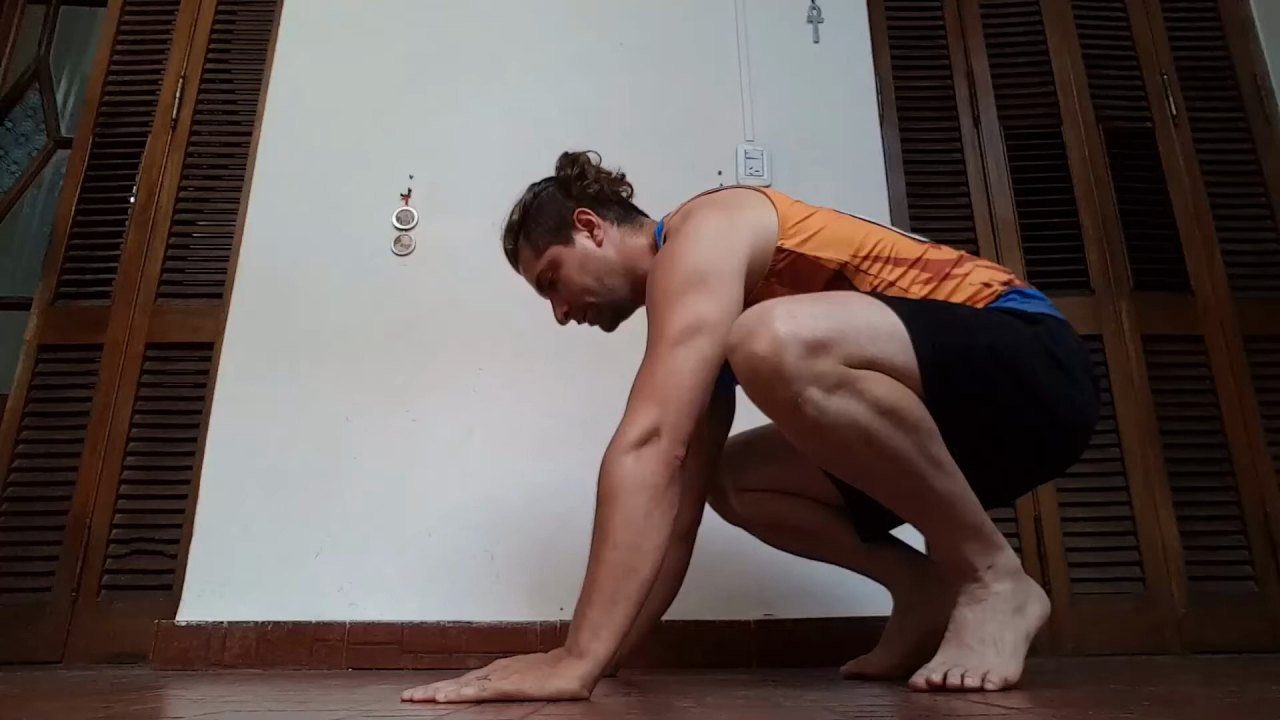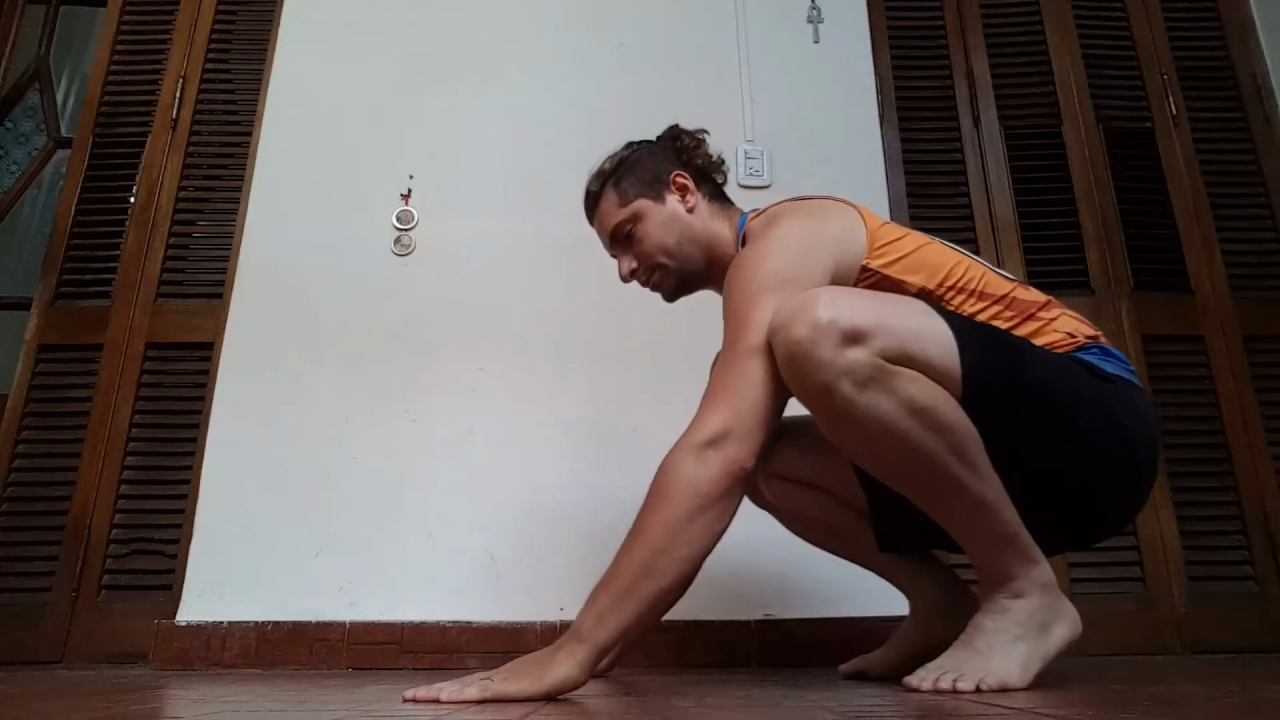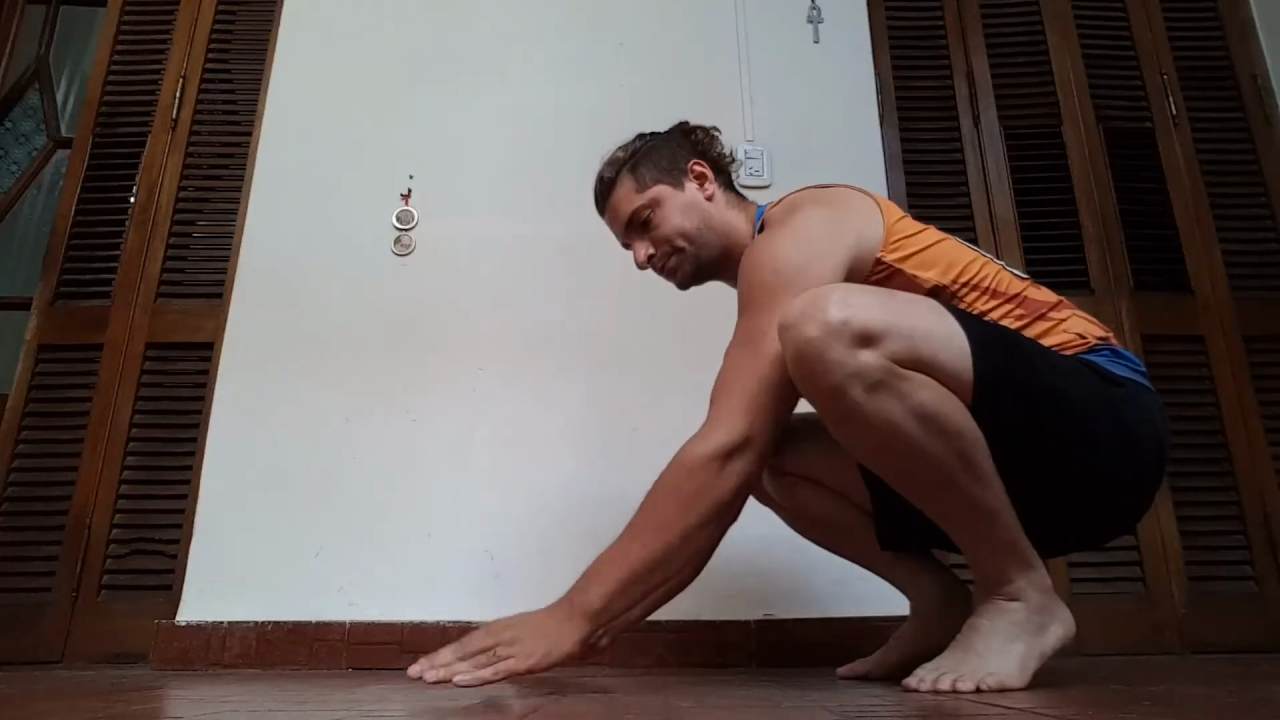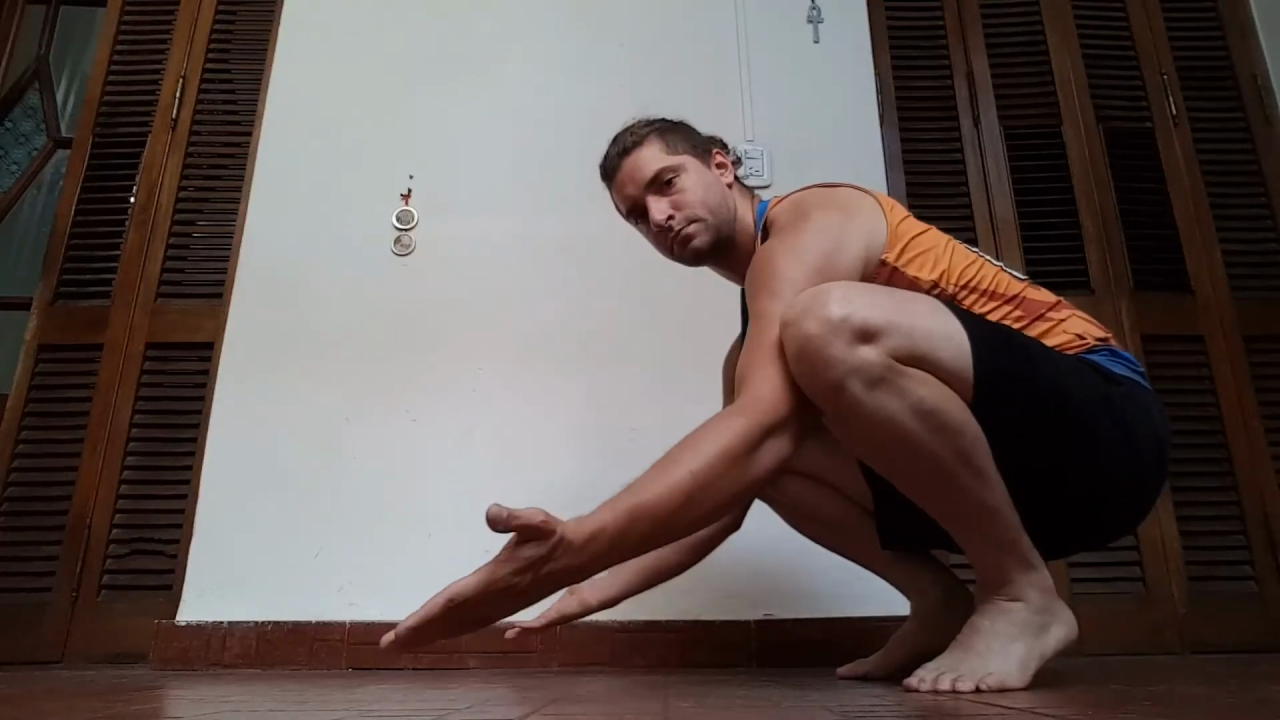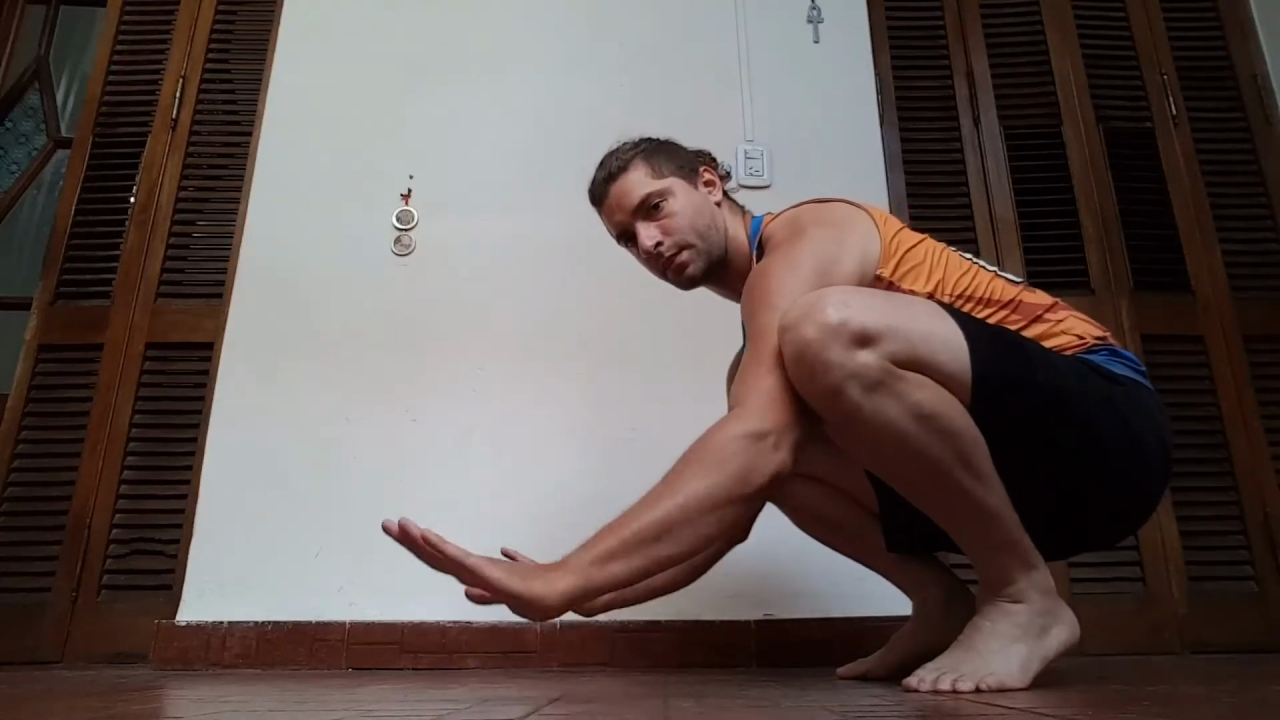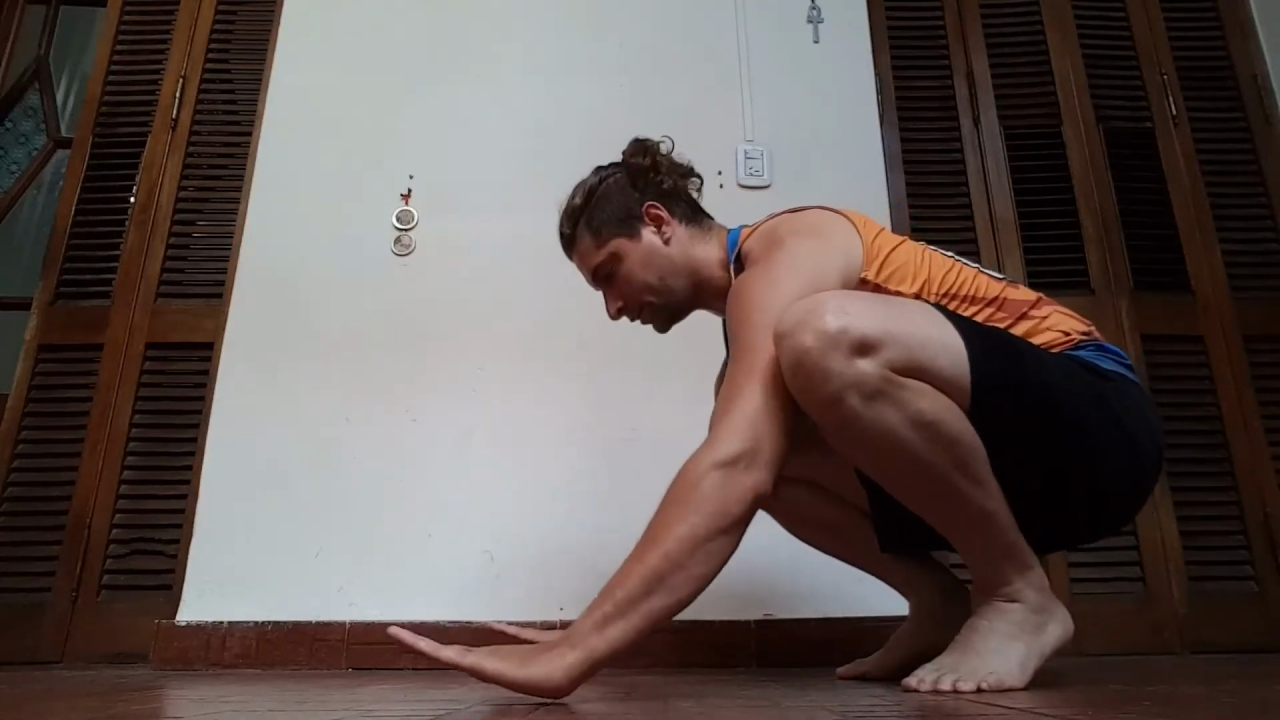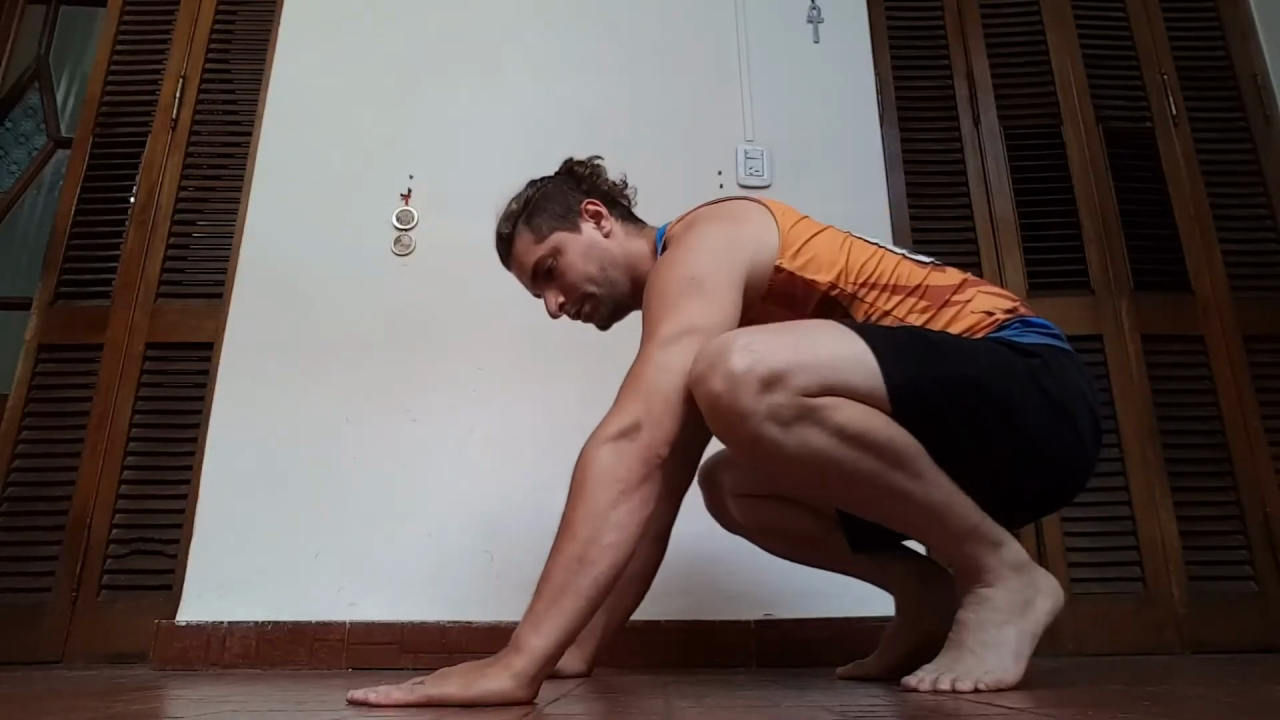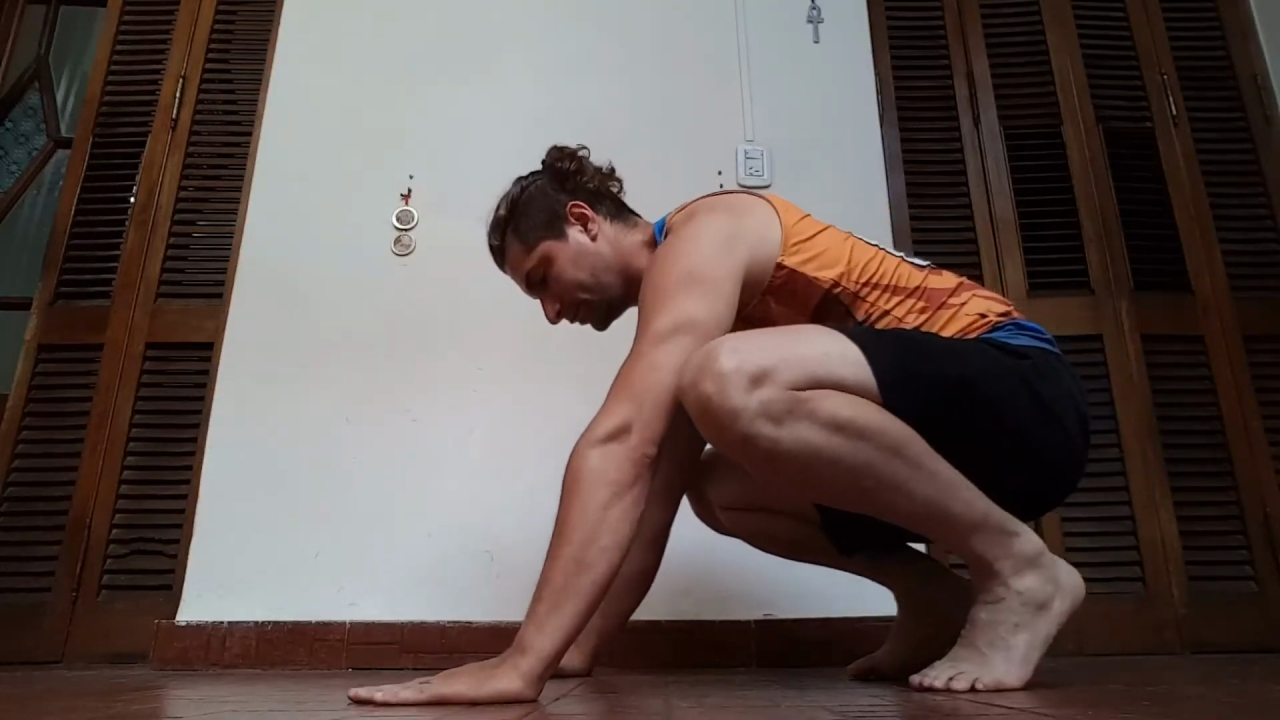
dt=0.7s
person 1, frame 1
left shoulder: (702, 233)
right shoulder: (697, 315)
left elbow: (648, 446)
right elbow: (677, 497)
left wrist: (580, 657)
right wrist: (605, 648)
left hip: (1028, 363)
right hip: (964, 400)
left knee: (780, 342)
right knee: (730, 478)
left ankle: (991, 580)
right ankle: (931, 592)
person 1, frame 2
left shoulder: (784, 239)
right shoulder: (756, 304)
left elbow: (712, 452)
right elbow: (725, 465)
left wrist: (576, 649)
right wrist: (597, 640)
left hip: (1095, 421)
right hip: (1013, 452)
left knee: (821, 332)
left ankle: (1025, 592)
right ankle: (945, 606)
person 1, frame 3
left shoulder: (799, 231)
right shoulder: (762, 321)
left elbow: (724, 452)
right elbow: (727, 472)
left wrist: (574, 616)
right wrist: (598, 617)
left hip: (1101, 420)
right hip: (1013, 457)
left knee: (831, 328)
left ankle: (1018, 596)
right ankle: (944, 606)
person 1, frame 4
left shoulder: (809, 224)
right shoulder: (756, 341)
left elbow: (764, 429)
right elbow: (719, 505)
left wrist: (572, 547)
right wrist: (589, 590)
left hip: (1101, 420)
right hip: (1015, 466)
left knee: (831, 324)
left ankle: (1022, 596)
right ankle: (943, 606)
person 1, frame 5
left shoulder: (803, 239)
right shoulder: (764, 348)
left elbow: (757, 445)
right elbow: (726, 516)
left wrist: (566, 579)
right wrist: (587, 588)
left hip: (1103, 423)
right hip: (1013, 466)
left knee: (830, 330)
left ankle: (1021, 597)
right ankle: (944, 604)
person 1, frame 6
left shoulder: (784, 253)
right shoulder: (757, 329)
left elbow: (733, 475)
right elbow: (740, 474)
left wrist: (573, 653)
right wrist: (592, 634)
left hip: (1095, 418)
right hip: (1015, 462)
left knee: (825, 336)
left ankle: (1018, 597)
right ankle: (945, 604)
person 1, frame 7
left shoulder: (704, 240)
right shoulder: (691, 315)
left elbow: (633, 445)
right elbow: (653, 492)
left wrist: (519, 661)
right wrist: (578, 651)
left hip: (1029, 392)
right hip: (962, 429)
left knee: (742, 375)
right knee: (729, 485)
left ankle: (999, 578)
right ankle: (931, 597)
person 1, frame 8
left shoulder: (701, 235)
right shoulder: (687, 314)
left elbow: (623, 445)
right elbow: (651, 488)
left wrist: (524, 661)
right wrist: (577, 650)
left hip: (1020, 394)
right hip: (957, 424)
left knee: (729, 383)
right knee: (716, 486)
left ankle: (1015, 569)
right ankle: (935, 597)
